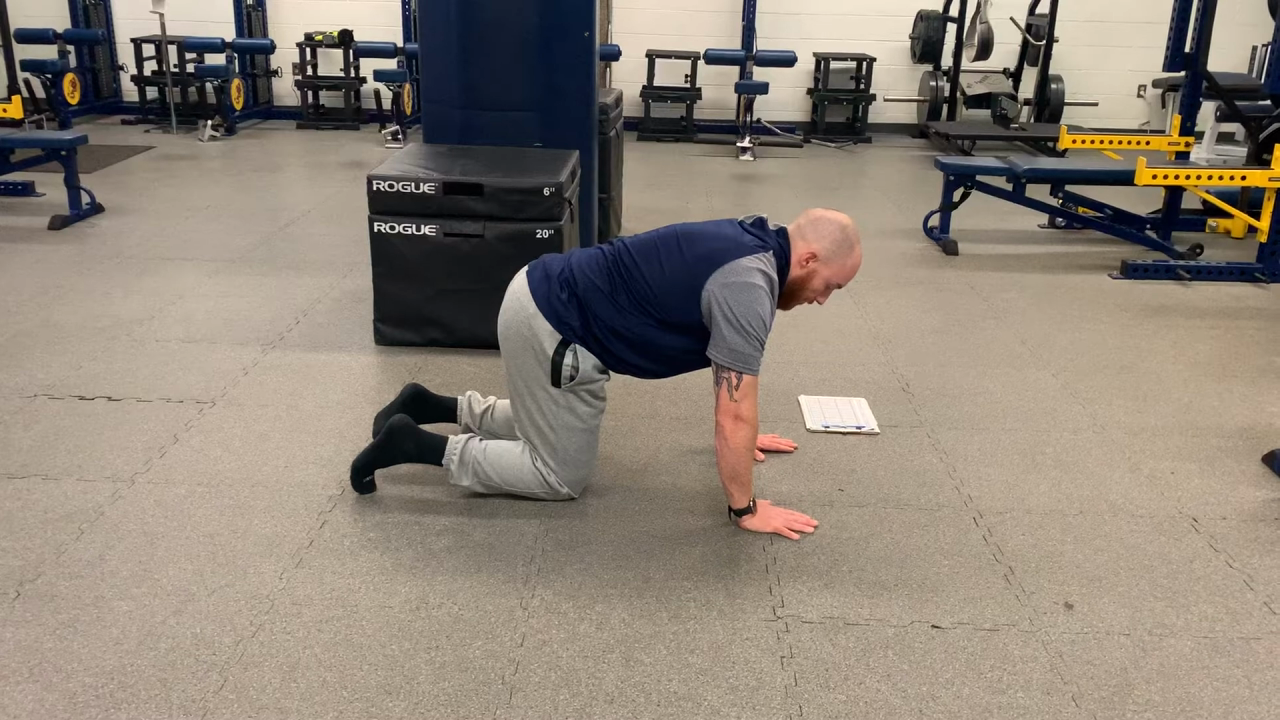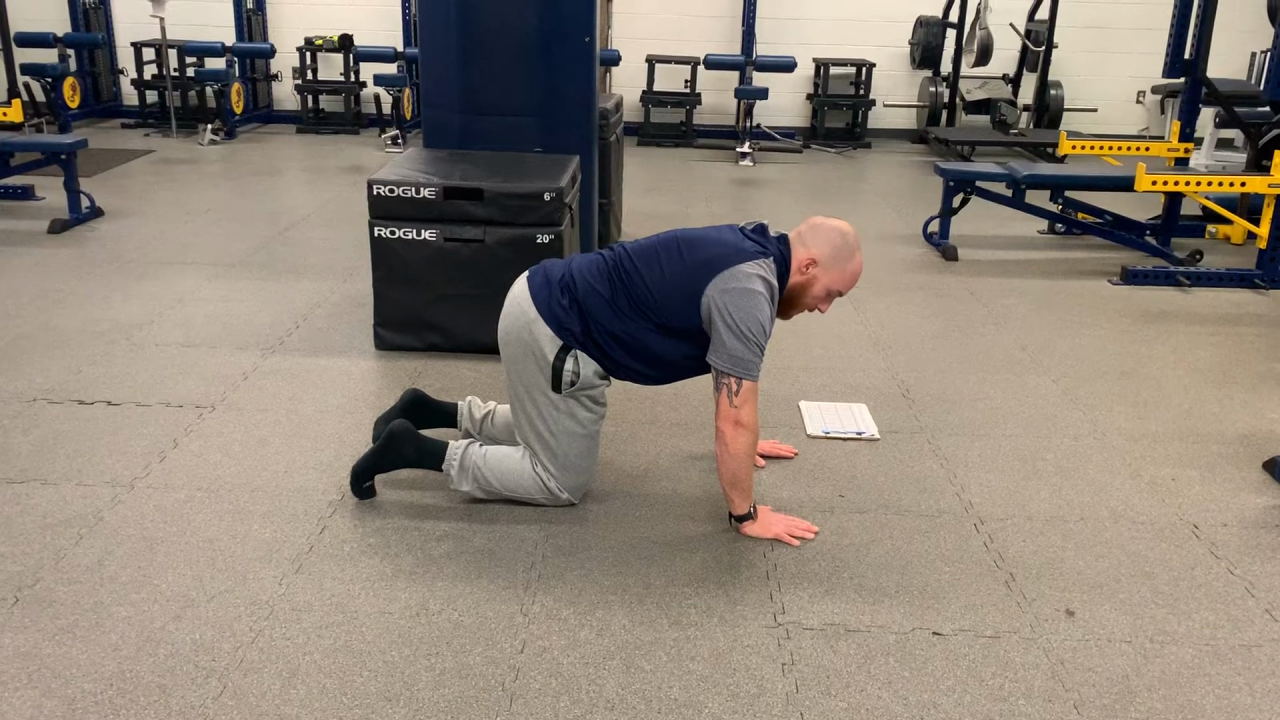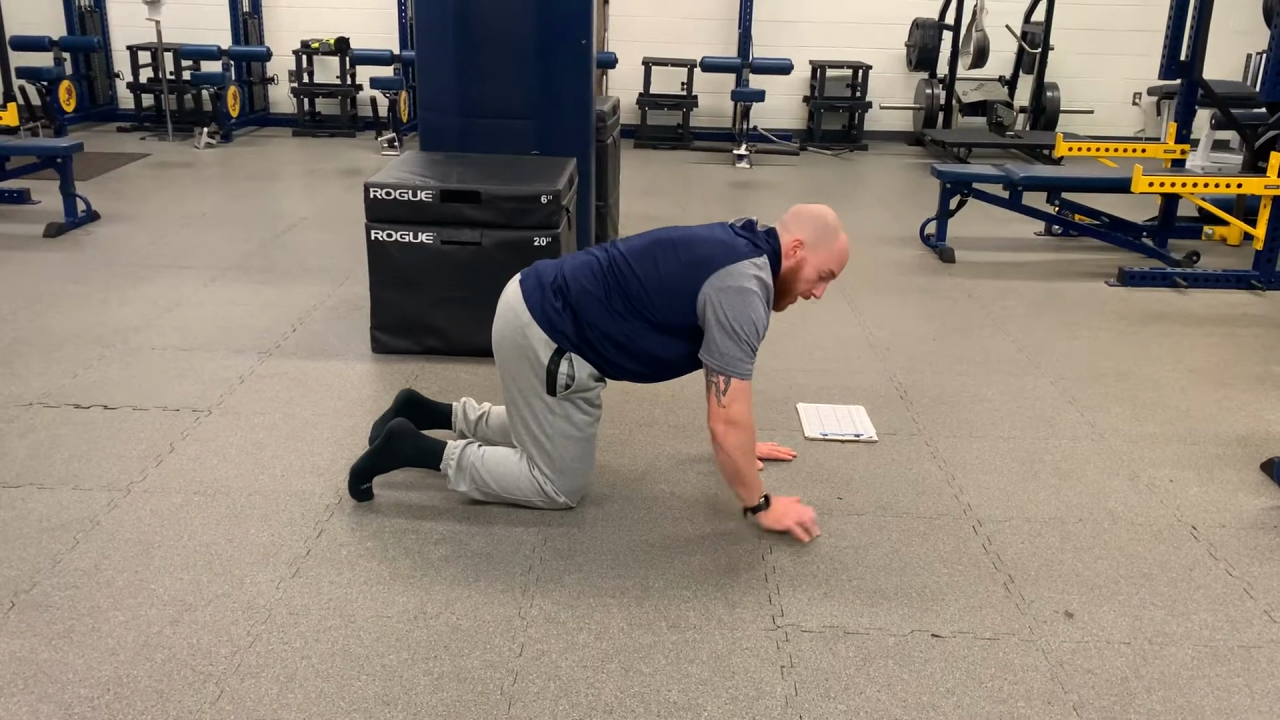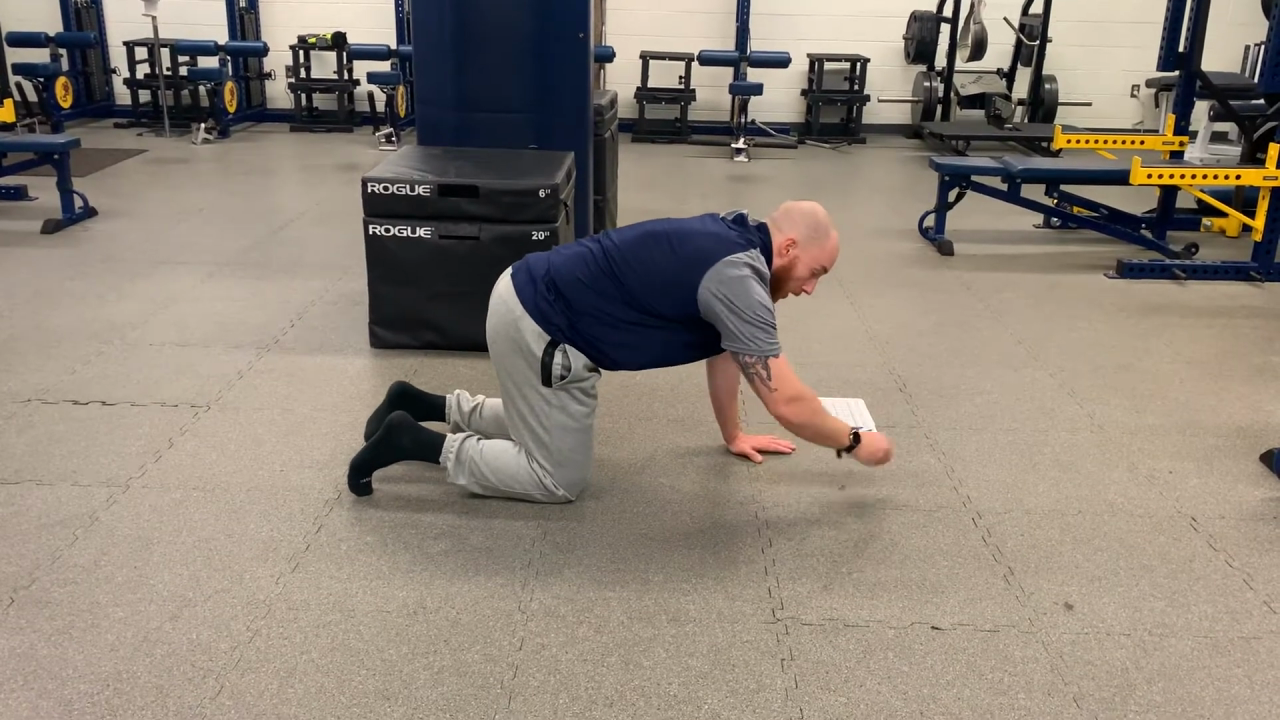
dt=0.7s
person 1, frame 1
left shoulder: (754, 245)
right shoulder: (748, 286)
right elbow: (734, 416)
left wrist: (741, 433)
right wrist: (745, 509)
left hip: (545, 300)
right hip: (551, 327)
left knee: (551, 429)
right knee: (562, 473)
left ankle: (435, 406)
right ankle: (417, 444)
person 1, frame 2
left shoulder: (755, 251)
right shoulder: (748, 291)
right elbow: (733, 421)
left wrist: (741, 440)
right wrist: (745, 515)
left hip: (545, 306)
right hip: (552, 333)
left knee: (551, 435)
right knee: (562, 480)
left ankle: (437, 411)
right ankle: (418, 450)
person 1, frame 3
left shoulder: (744, 250)
right shoulder: (743, 289)
left elbow: (725, 375)
right elbow: (726, 420)
left wrist: (742, 445)
right wrist: (759, 505)
left hip: (539, 309)
right hip: (548, 334)
left knee: (546, 437)
right knee: (560, 483)
left ankle: (430, 411)
right ankle: (421, 449)
person 1, frame 4
left shoulder: (734, 241)
right shoulder: (737, 278)
left elbow: (722, 352)
right elbow: (788, 401)
left wrist: (734, 434)
right wrist: (854, 443)
left hip: (532, 301)
right hip: (541, 324)
left knee: (545, 429)
right knee: (559, 477)
left ankle: (425, 405)
right ankle: (419, 443)
